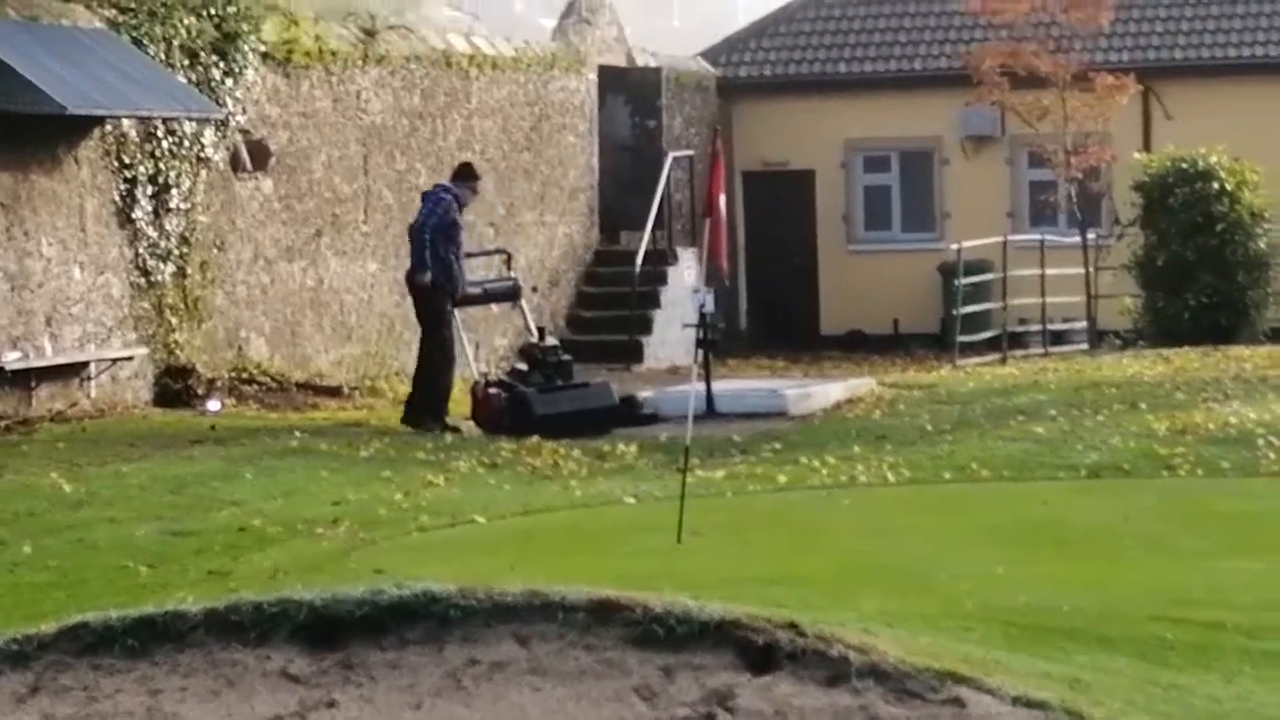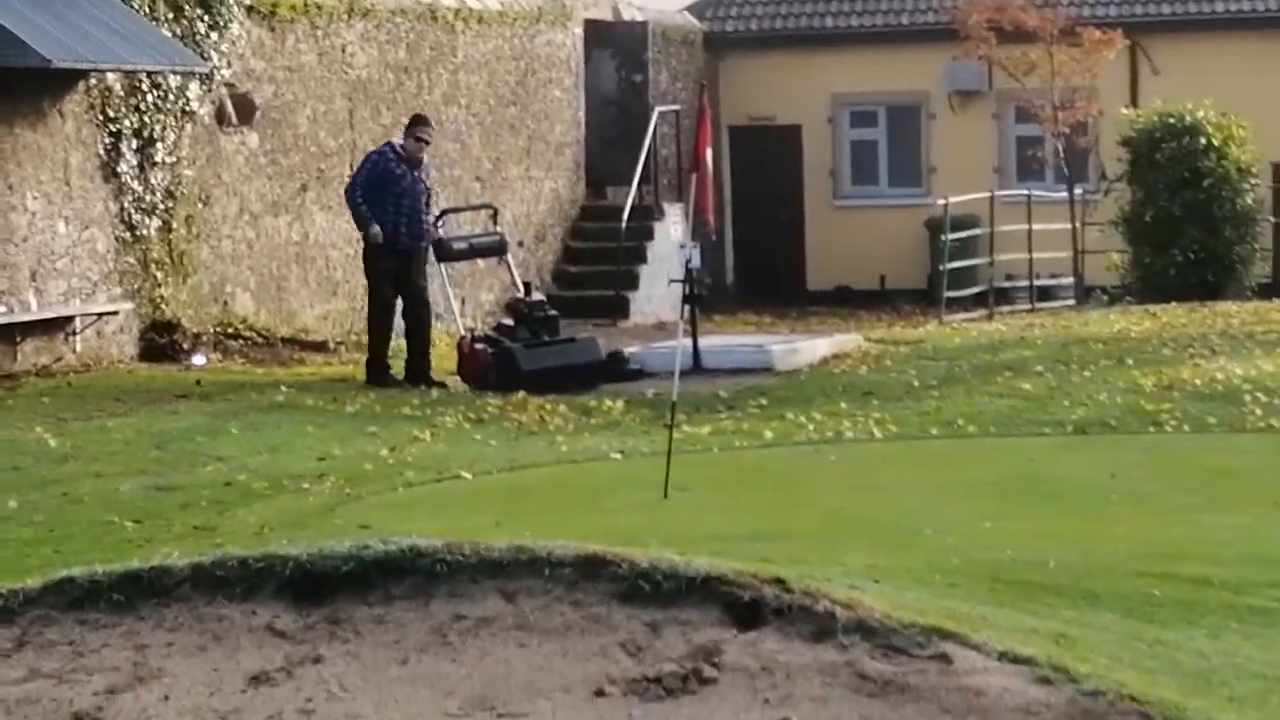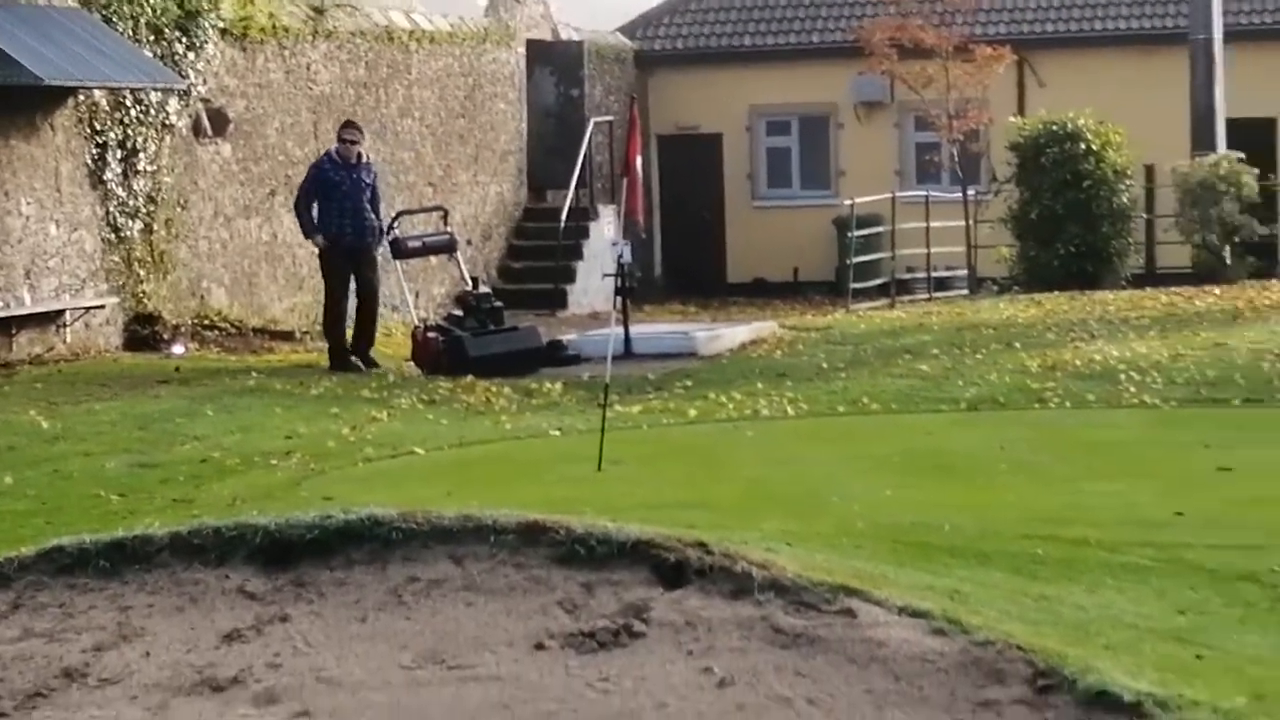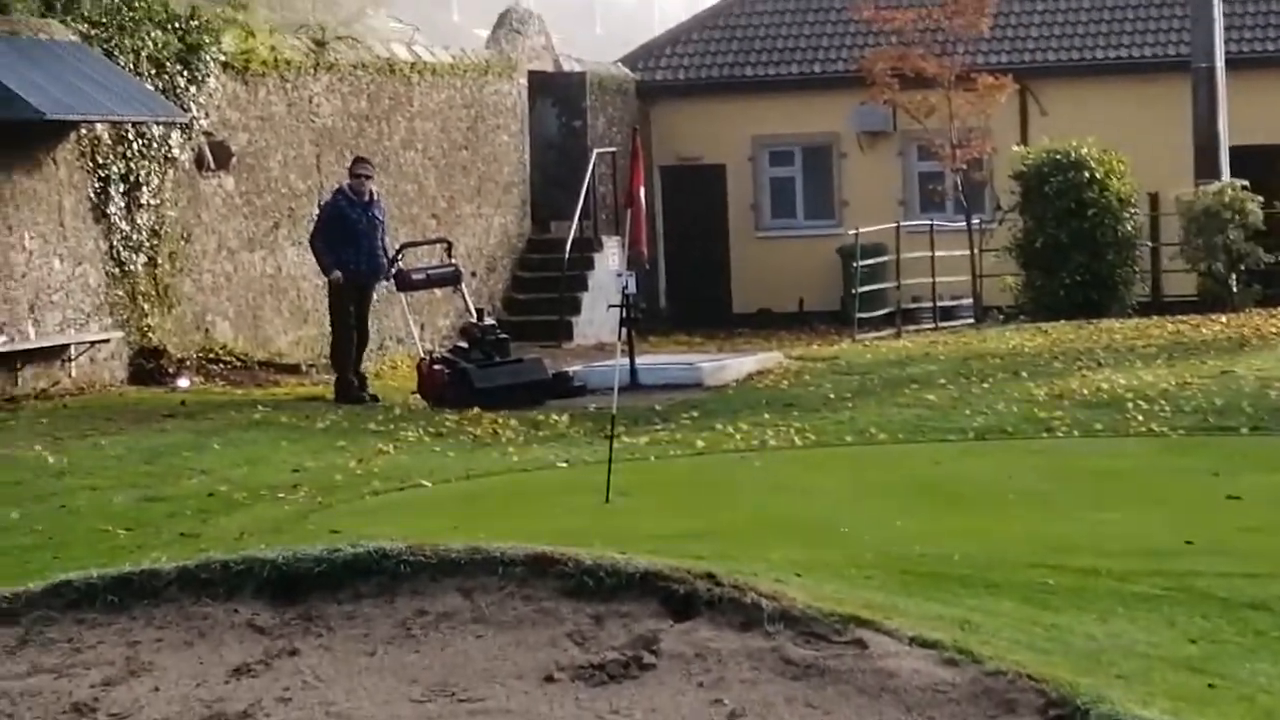
dt=0.5s
person 1, frame 1
left shoulder: (448, 205)
right shoulder: (443, 200)
left elbow: (433, 240)
right elbow: (420, 231)
right wrist: (423, 269)
left hip: (440, 287)
right hip: (433, 286)
left knee: (443, 351)
right knee: (437, 347)
left ankle: (434, 415)
right ankle: (417, 409)
person 1, frame 2
left shoulder: (422, 169)
right shoulder: (382, 158)
right elbow: (354, 190)
left wrist: (425, 241)
right wrist: (368, 224)
left hip: (413, 248)
right hip: (383, 245)
left knee: (419, 308)
right knee: (383, 307)
left ankle: (418, 371)
right ankle: (377, 370)
person 1, frame 3
left shoulder: (368, 170)
right shoulder: (323, 167)
left elbow: (375, 205)
right elbow: (302, 202)
left wrist: (377, 234)
right wrist: (312, 232)
left hip: (364, 243)
right hip: (334, 244)
left knee: (370, 294)
right knee: (337, 299)
left ankle: (362, 349)
right ankle: (339, 355)
person 1, frame 4
left shoulder: (377, 205)
right shoulder: (336, 204)
right elbow: (318, 240)
left wrist: (386, 264)
right wrist: (330, 268)
left hip: (368, 279)
right hip: (344, 278)
left knee: (361, 331)
right knee: (344, 330)
left ankle: (357, 382)
right ankle: (345, 387)
